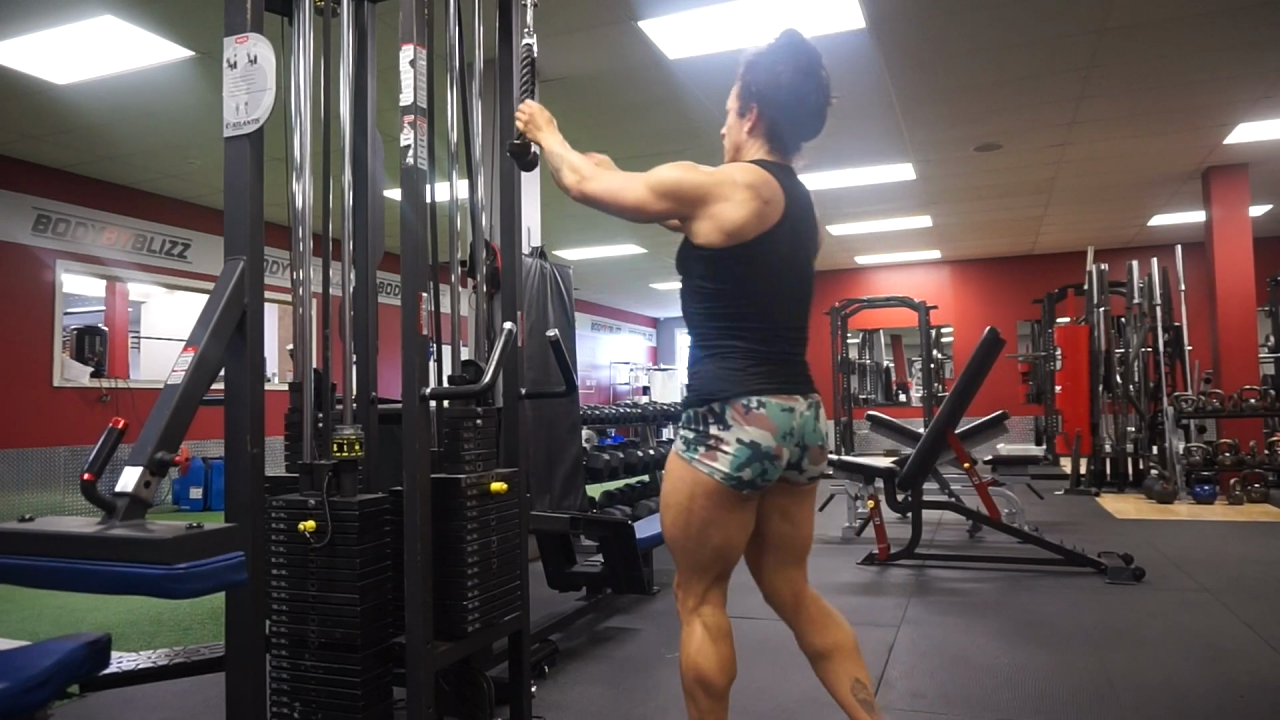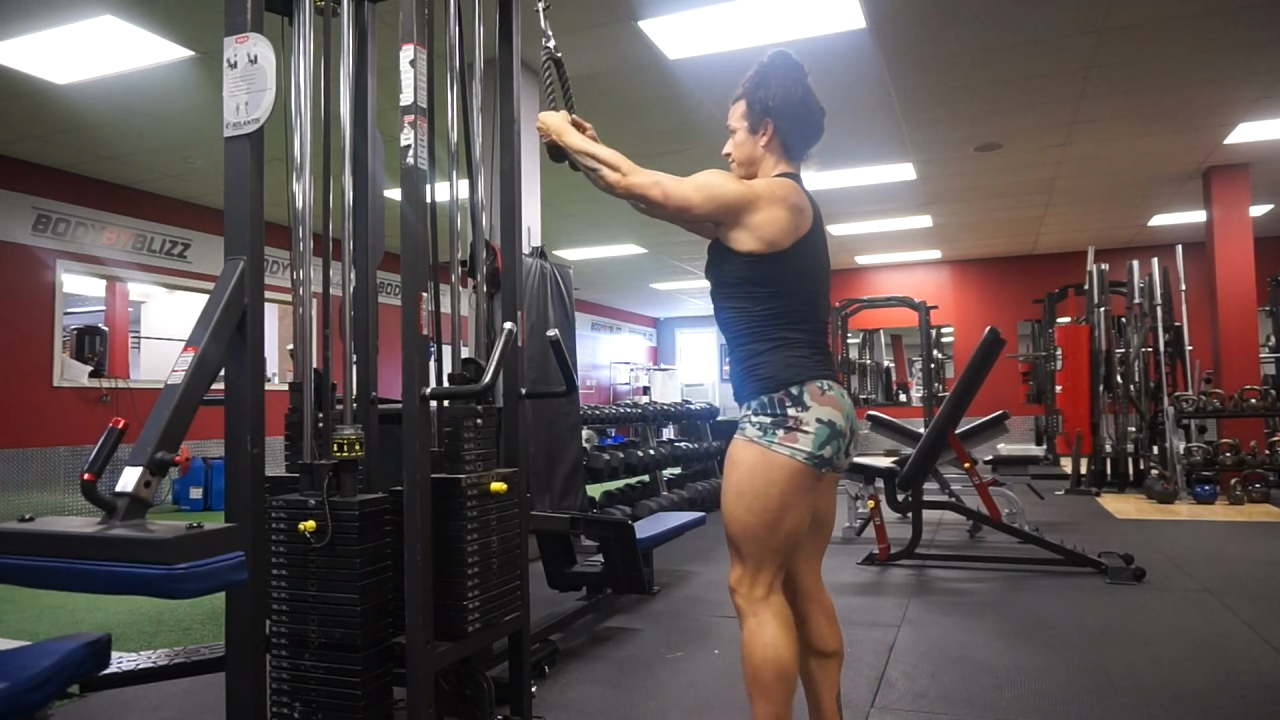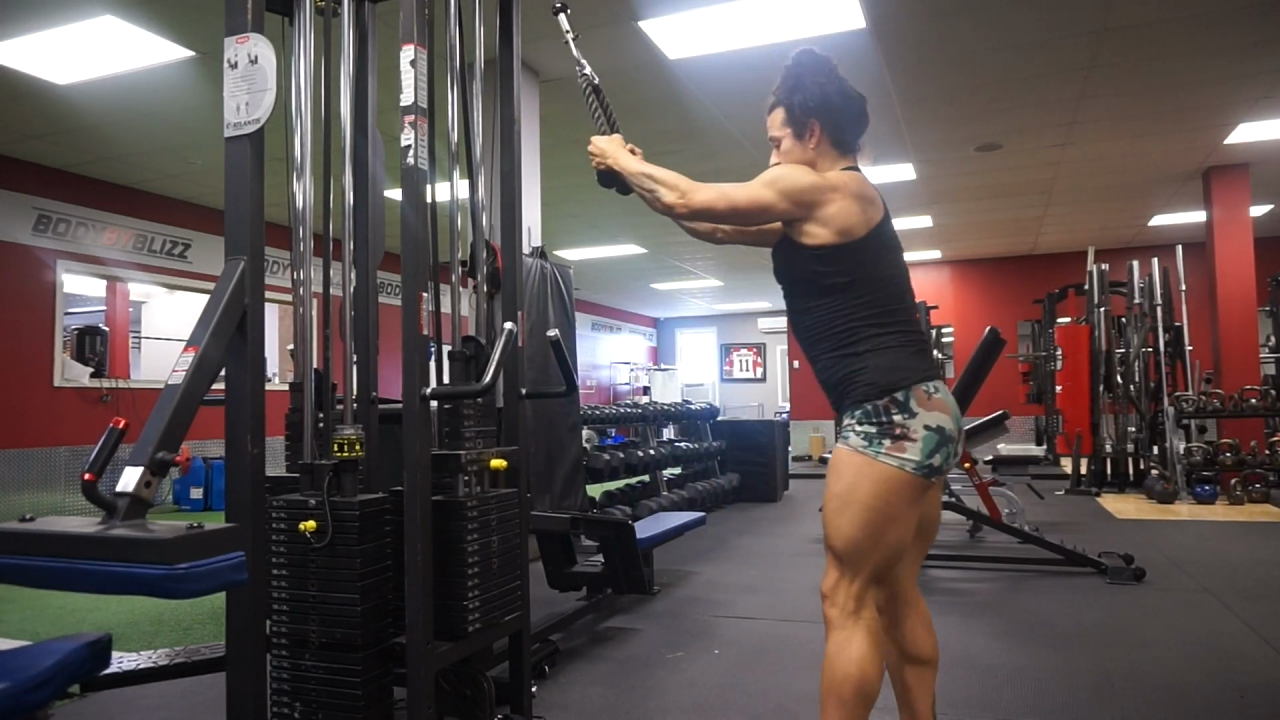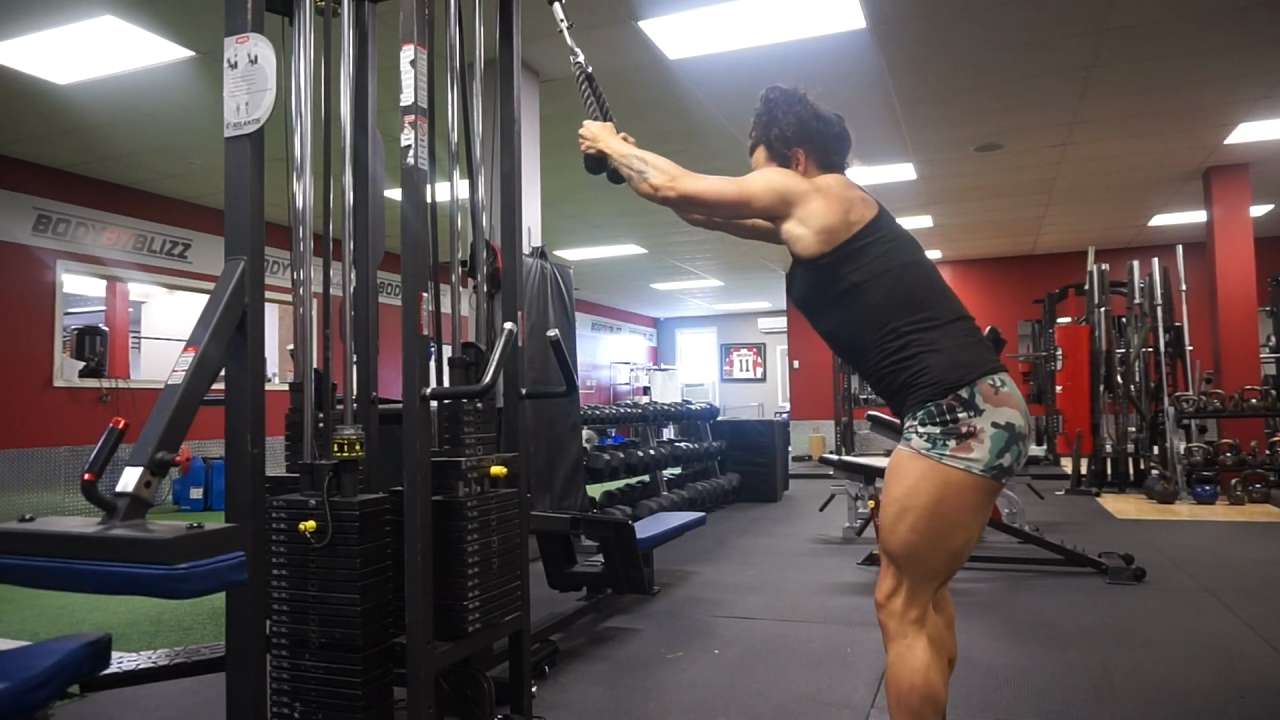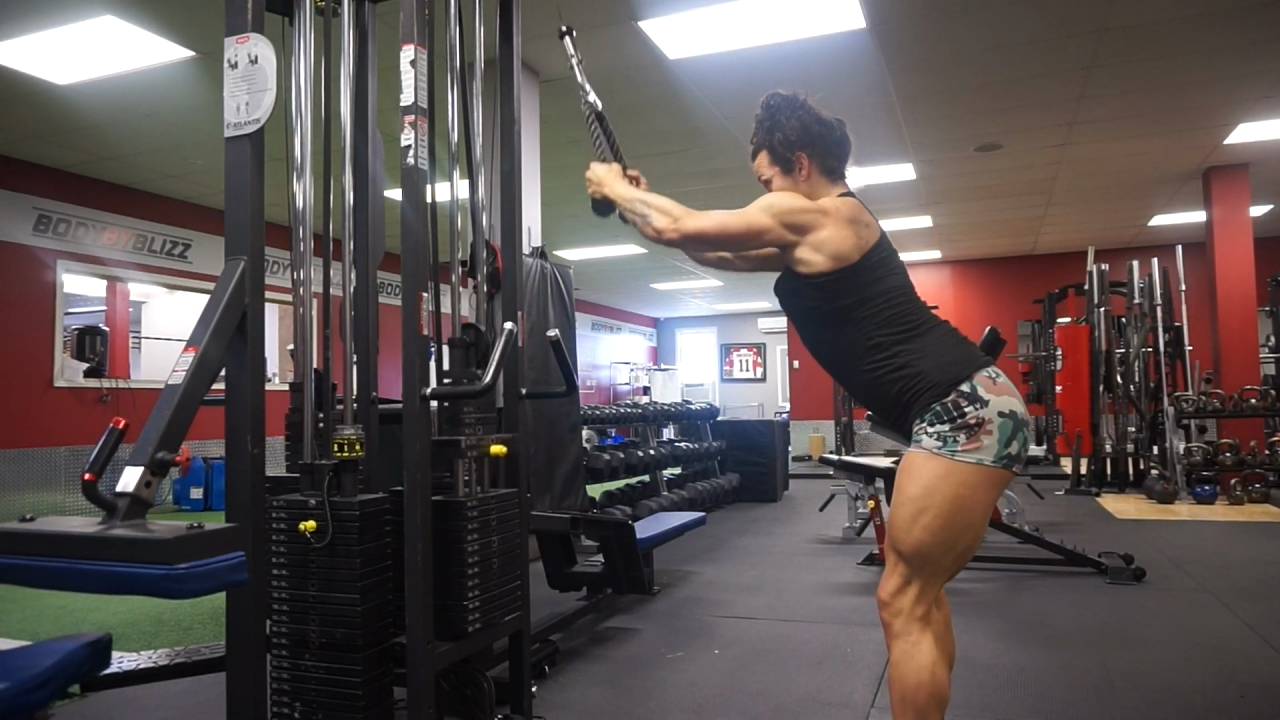
dt=1s
person 1, frame 1
left shoulder: (717, 187)
right shoulder: (797, 204)
left elbow: (583, 185)
left wrist: (547, 135)
right wrist: (621, 174)
left hip: (732, 421)
right hip: (799, 417)
left knee: (699, 600)
right knee: (792, 593)
person 1, frame 2
left shoulder: (755, 197)
right shoulder: (786, 204)
left elbow: (635, 184)
right elbow: (659, 197)
left wrist: (564, 136)
right wrist: (593, 147)
left hip: (784, 412)
right hip: (813, 409)
left knee: (755, 589)
right knee: (801, 586)
person 1, frame 3
left shoulder: (821, 190)
right shoulder: (830, 207)
left elbow: (691, 203)
right elbow: (717, 227)
left wrist: (619, 160)
right wrist: (641, 174)
left hip: (891, 414)
right hip: (908, 412)
left knee: (846, 600)
right knee: (893, 593)
person 1, frame 4
left shoulder: (816, 195)
right shoulder: (826, 215)
left elbow: (678, 186)
right elbow: (711, 213)
left wrist: (608, 144)
right wrist: (631, 161)
left hip: (955, 410)
right hip: (977, 405)
left knee: (901, 605)
right knee: (923, 597)
person 1, frame 5
left shoulder: (812, 216)
right shoulder: (826, 231)
left elbow: (681, 227)
right elbow: (716, 251)
left wrist: (614, 187)
right wrist: (640, 198)
left hip: (960, 410)
right hip: (968, 407)
left knee: (903, 602)
right knee: (920, 596)
